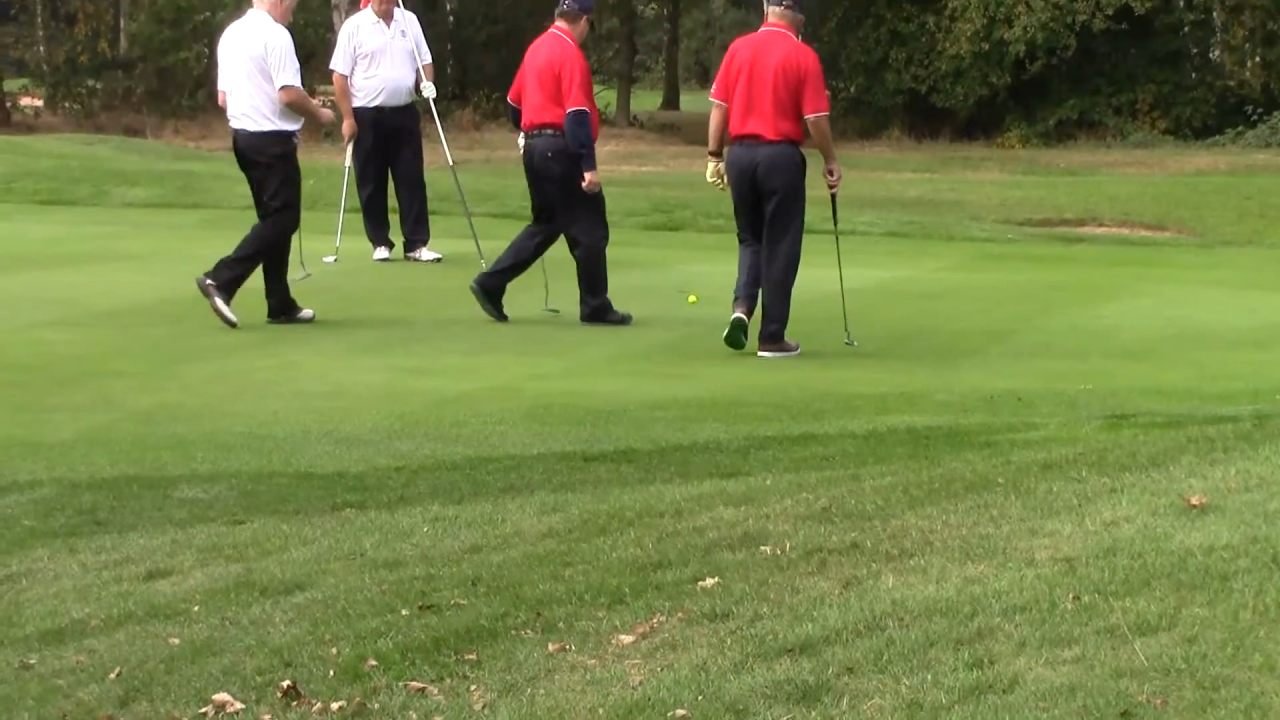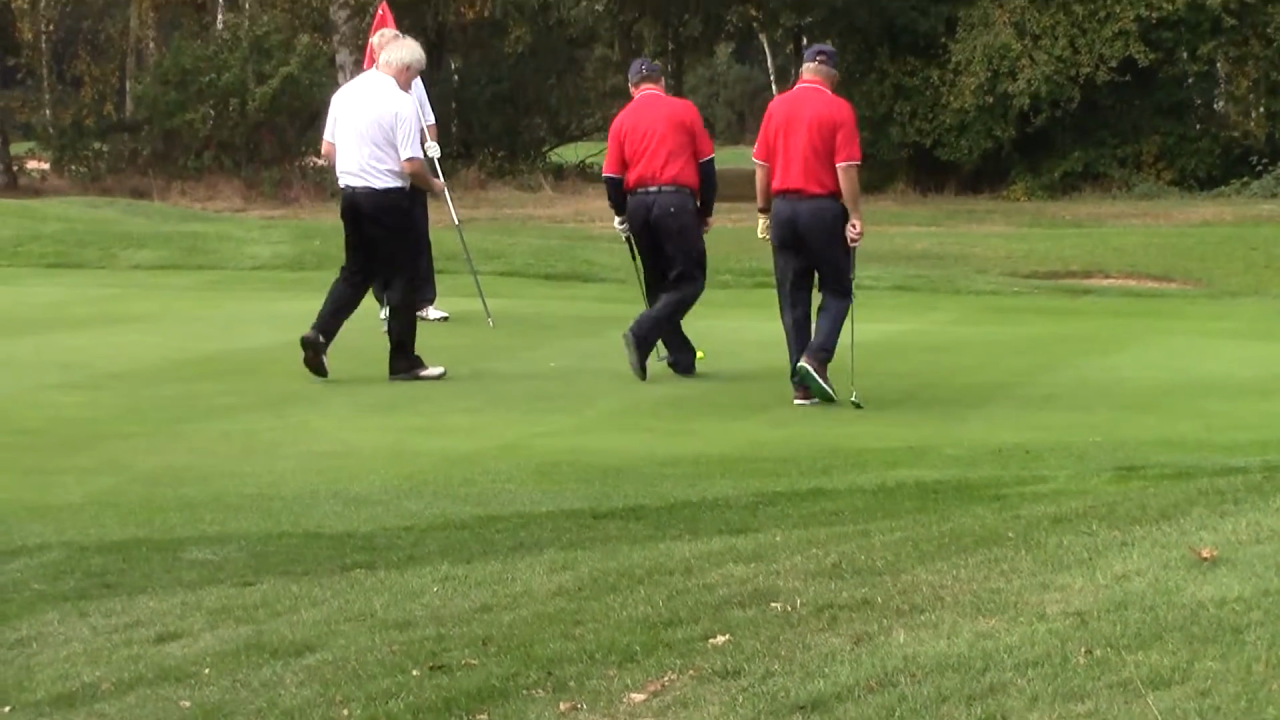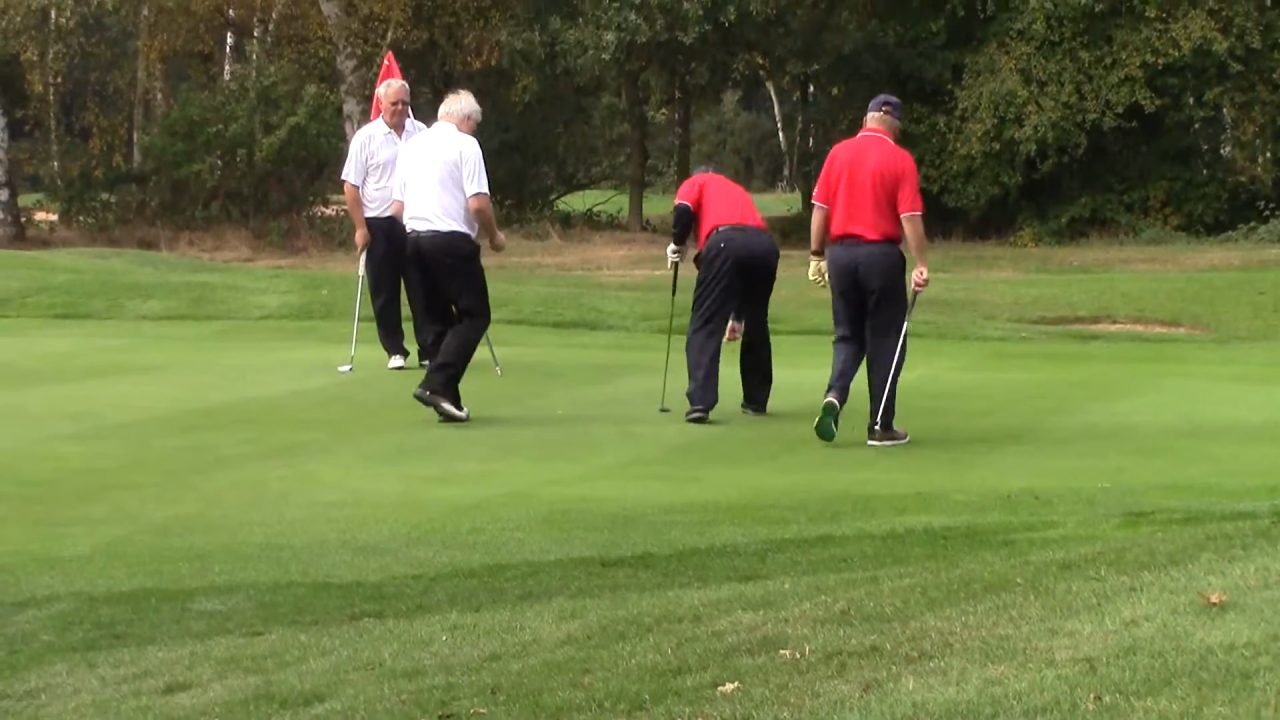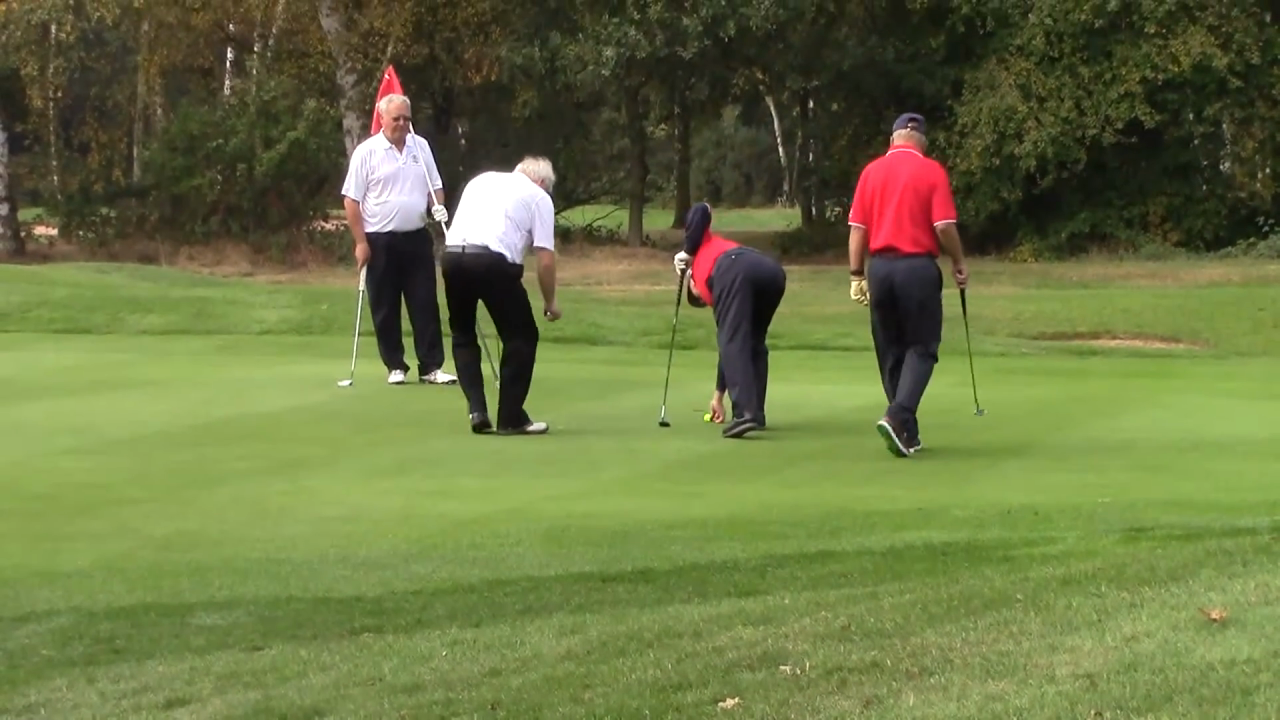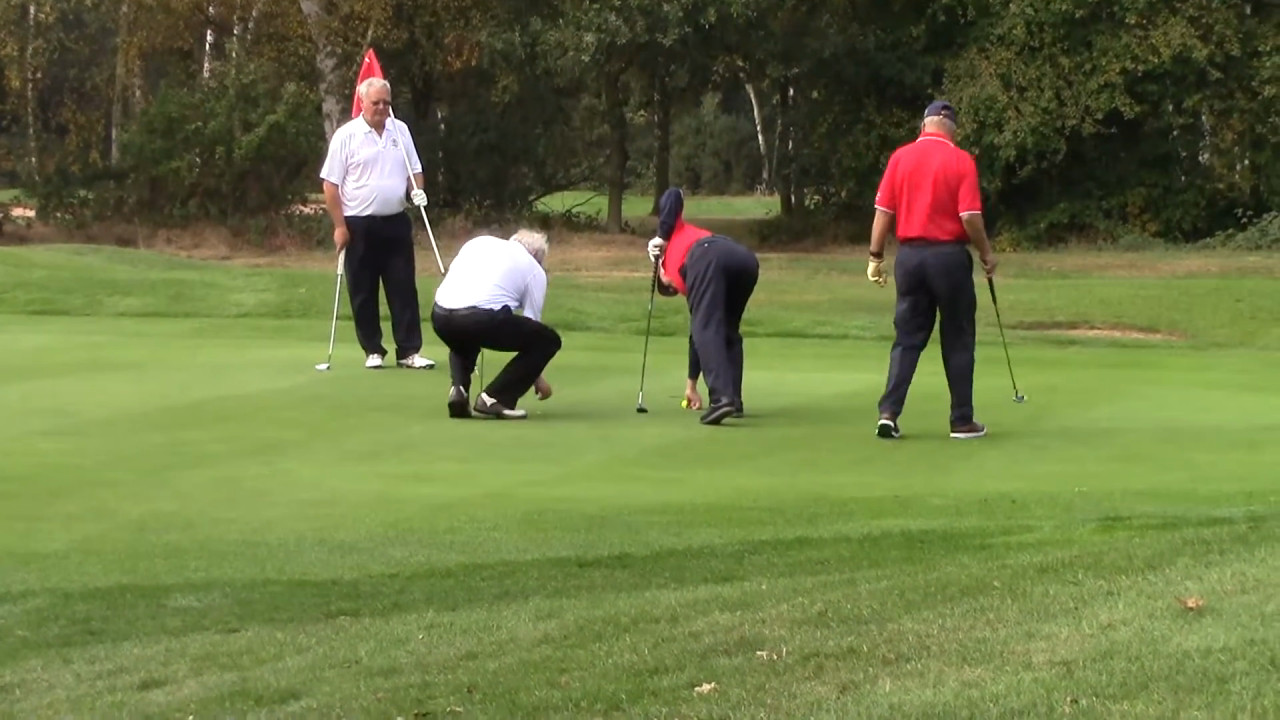
dt=0.7s
person 1, frame 1
left shoulder: (738, 48)
right shoulder: (804, 56)
left elbow: (719, 107)
right elbow: (815, 119)
left wrist: (715, 156)
right wrist: (830, 161)
left hip: (740, 154)
right hip: (781, 157)
left knee: (750, 241)
right knee: (780, 248)
left ankle: (741, 307)
right ankle: (771, 337)
person 1, frame 2
left shoulder: (776, 106)
right shoulder: (839, 109)
left elbow: (762, 166)
right elbow: (846, 168)
left wrist: (764, 212)
right wrist: (855, 216)
left hip: (784, 209)
right hip: (823, 209)
left knee: (793, 299)
right knee: (837, 293)
left ankle: (803, 385)
right ankle: (815, 359)
person 1, frame 3
left shoulder: (838, 152)
right shoulder: (900, 158)
left elbow: (820, 208)
right elbow: (910, 216)
left wrist: (817, 255)
right wrist: (921, 263)
left hip: (841, 253)
right hip: (881, 255)
left knee: (848, 337)
right knee: (884, 341)
left ankle: (834, 397)
right ankle: (881, 427)
person 1, frame 4
left shoulder: (870, 171)
right shoulder: (932, 170)
left elbow: (858, 228)
right elbow: (944, 226)
left wrist: (857, 275)
right wrist: (959, 264)
left hip: (880, 268)
right hip: (918, 268)
left knee: (890, 355)
right knee: (921, 350)
left ankle: (906, 432)
right ankle: (896, 417)
person 1, frame 5
left shoulder: (900, 156)
right shoulder: (961, 160)
left elbow: (883, 212)
right elbow: (970, 216)
left wrist: (875, 257)
right wrist: (985, 253)
left hip: (909, 255)
right hip: (949, 255)
left knee: (907, 338)
right knee: (958, 339)
left ankle: (889, 410)
right ankle: (962, 421)
person 2, frame 1
left shoulder: (230, 34)
right shoulder: (274, 35)
left elbow: (223, 97)
right elbow: (289, 94)
right wrist: (319, 113)
left hip: (243, 136)
right hip: (271, 140)
left knee: (273, 216)
right knee: (282, 217)
left ankle: (280, 305)
right ankle: (221, 278)
person 2, frame 2
left shoulder: (345, 92)
right shoulder: (400, 101)
left elbow: (327, 151)
right elbow: (411, 165)
right wrist: (432, 184)
left hip: (351, 195)
right hip: (386, 199)
left knee: (355, 272)
right knee: (401, 278)
left ankle: (320, 333)
right ankle: (404, 362)
person 2, frame 3
left shoulder: (411, 145)
right shoulder: (465, 144)
left elbow: (396, 207)
right elbow: (478, 203)
right wrist: (493, 235)
left hip: (416, 240)
right hip: (451, 241)
left knee: (438, 321)
right knee: (474, 316)
left ankle: (445, 398)
right ankle: (434, 384)
person 2, frame 4
left shoulder: (480, 179)
right shoulder: (538, 195)
right elbow: (545, 258)
right wrist: (550, 300)
left hip: (452, 255)
right hip: (493, 261)
left knee: (462, 335)
right knee: (521, 337)
left ankle: (476, 410)
right ankle: (511, 419)
person 2, frame 5
left shoulder: (478, 242)
right shoulder: (534, 268)
left elbow: (440, 292)
right elbow: (531, 327)
right wrist: (537, 379)
left hip: (441, 316)
right hip: (482, 317)
left knee: (463, 342)
right knee: (549, 341)
left ankle: (458, 389)
right ankle: (497, 397)
person 3, frame 1
right shoulder: (354, 26)
left elbow: (424, 60)
right elbow: (340, 75)
left wrist: (427, 84)
right wrist: (347, 117)
left hip: (404, 112)
right hip: (367, 115)
left knee: (412, 180)
right knee: (371, 184)
left ankle: (417, 244)
right ankle: (380, 243)
person 3, frame 2
left shoulder: (414, 81)
left elbow: (428, 120)
left wrist: (432, 143)
left knee: (419, 239)
left ankle: (424, 302)
right ankle: (387, 302)
person 3, frame 3
left shoulder: (420, 131)
right shoulder: (365, 137)
right elbow: (351, 185)
right wrist: (360, 227)
right hip: (379, 225)
right knee: (384, 293)
left ankle: (429, 350)
right ankle: (395, 351)
person 3, frame 4
left shoulder: (421, 146)
right shoulder: (366, 151)
left elbow: (434, 186)
right elbow: (351, 200)
left wrist: (439, 207)
right wrist: (361, 242)
left hip: (417, 237)
right hip: (380, 240)
left knee: (426, 304)
right knee: (385, 309)
left ankle: (431, 366)
right ankle: (395, 367)
person 3, frame 5
left shoulder: (401, 130)
right shoulder: (346, 135)
left elbow: (414, 169)
right elbow: (331, 183)
left wrist: (418, 190)
right wrist: (340, 226)
left hip: (396, 222)
right hip: (359, 224)
left knee: (404, 288)
right knee: (363, 292)
left ankle: (409, 351)
right ankle: (373, 351)
person 4, frame 1
left shoulder: (536, 47)
right shoulder: (571, 55)
left elbow: (515, 102)
right elbow: (578, 115)
left wrist: (526, 135)
right wrist: (590, 166)
left hip: (535, 145)
right hip: (560, 148)
left knee: (545, 225)
right knee: (589, 228)
left ankle: (491, 282)
right ankle: (595, 307)
person 4, frame 2
left shoulder: (622, 119)
right shoulder: (685, 109)
left elbow: (612, 177)
right elbow: (706, 165)
left wrist: (621, 214)
right wrist: (706, 210)
left hip: (639, 203)
right hip: (676, 202)
left knee: (661, 284)
right knee: (687, 282)
left ankle: (681, 357)
right ankle: (640, 333)
person 4, frame 3
left shoulder: (696, 182)
left elbow: (683, 209)
left wrist: (676, 245)
right wrist: (735, 316)
left hip: (725, 242)
right hip: (764, 243)
left knee: (704, 324)
right knee: (757, 324)
left ankle: (701, 401)
right ankle: (757, 400)
person 4, frame 4
left shoulder: (704, 249)
left elbow: (701, 211)
right elbow: (732, 344)
left wrist: (687, 252)
right wrist: (718, 395)
left hip: (736, 268)
right hip: (773, 271)
left knee: (733, 342)
right knee: (754, 344)
left ankle: (745, 413)
right ankle: (756, 413)
person 4, frame 5
right shoulder: (687, 284)
left elbow: (674, 195)
right elbow: (695, 333)
left wrist: (661, 237)
right wrist: (692, 384)
left hip: (710, 256)
right hip: (746, 260)
left knee: (707, 330)
right knee: (729, 331)
left ankle: (721, 398)
right ankle: (733, 399)
